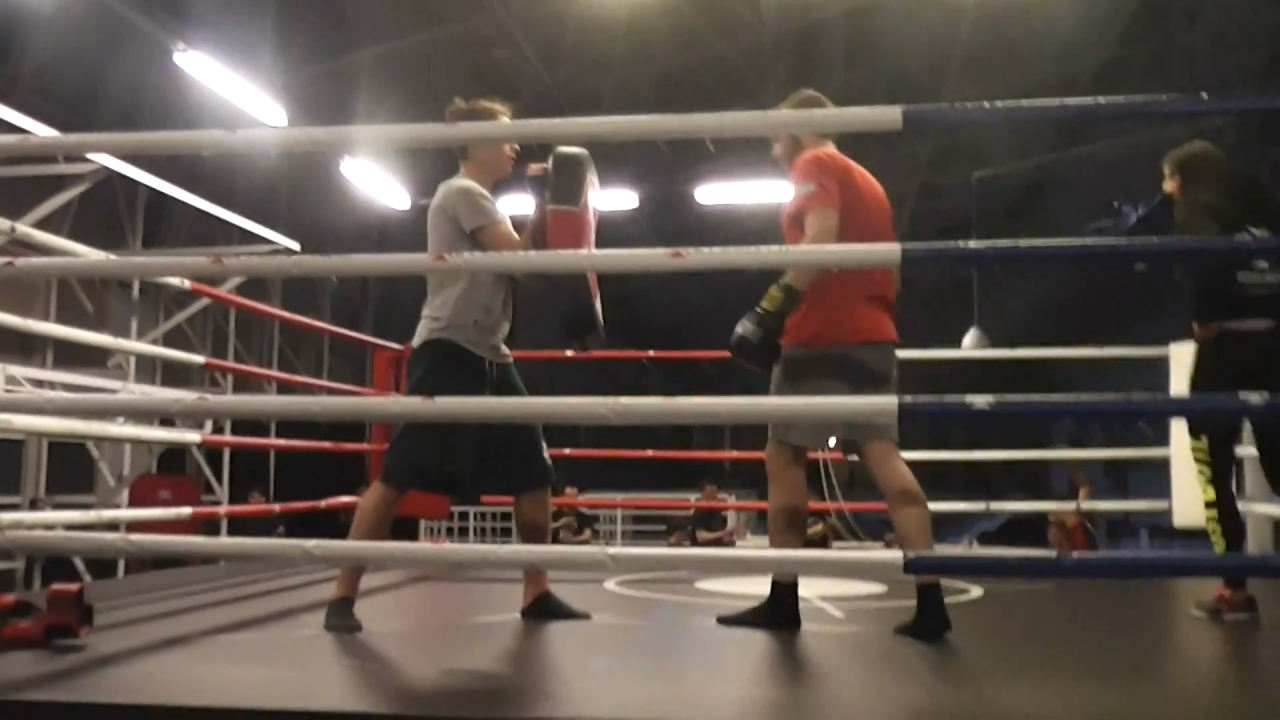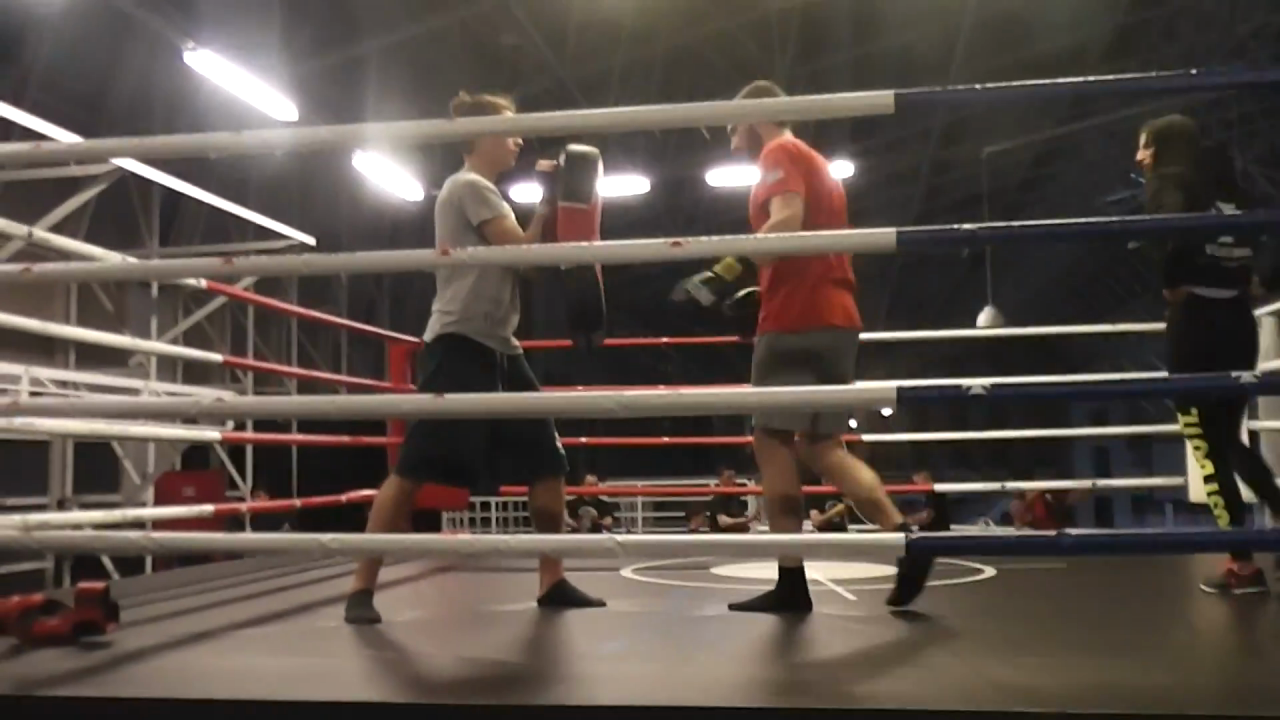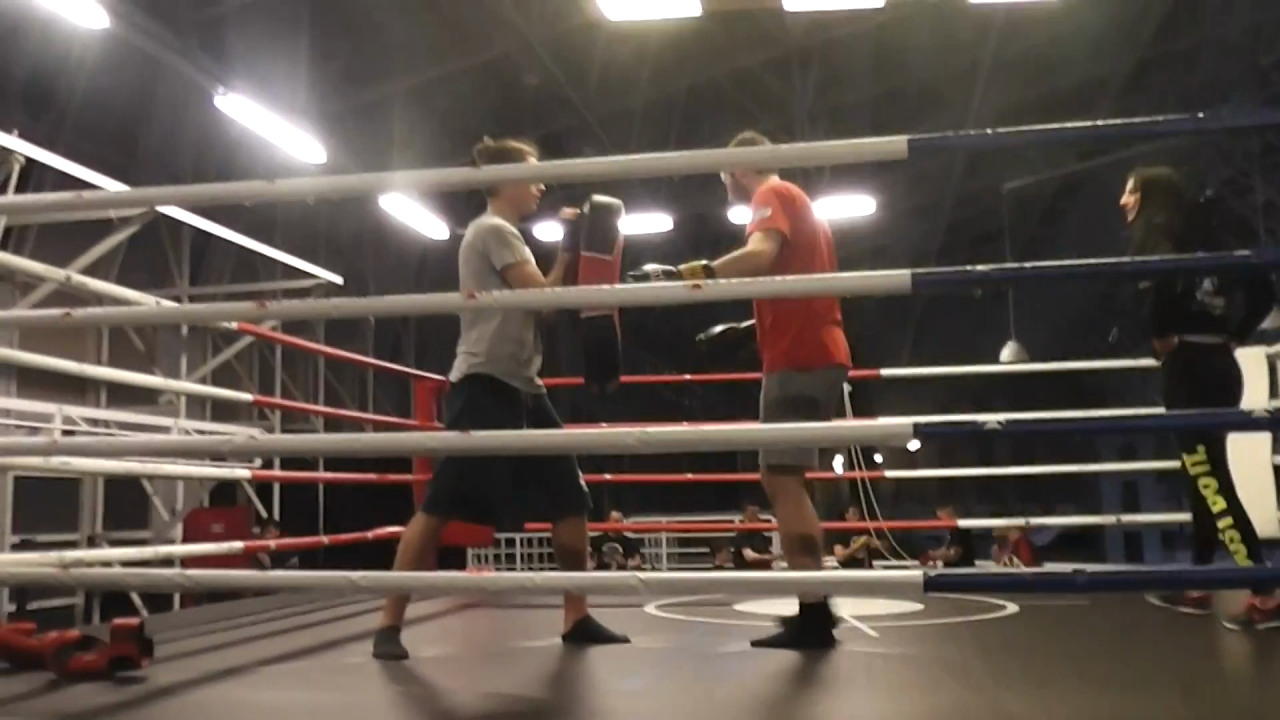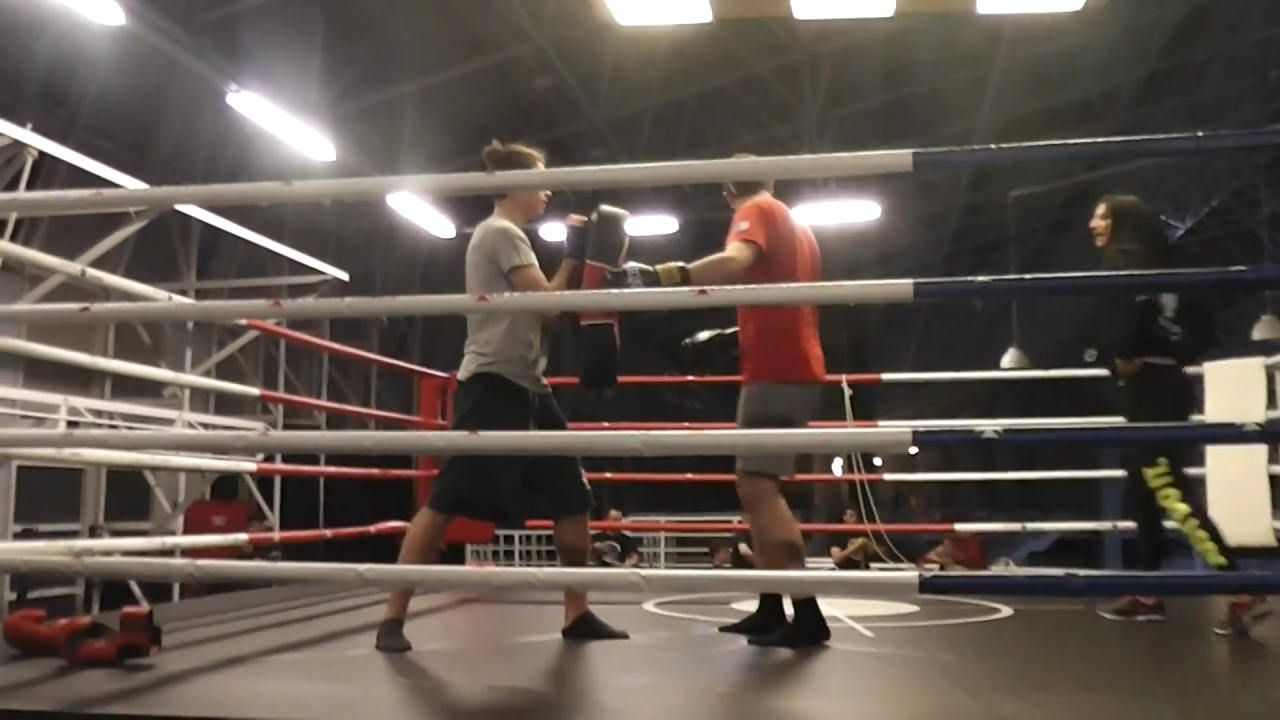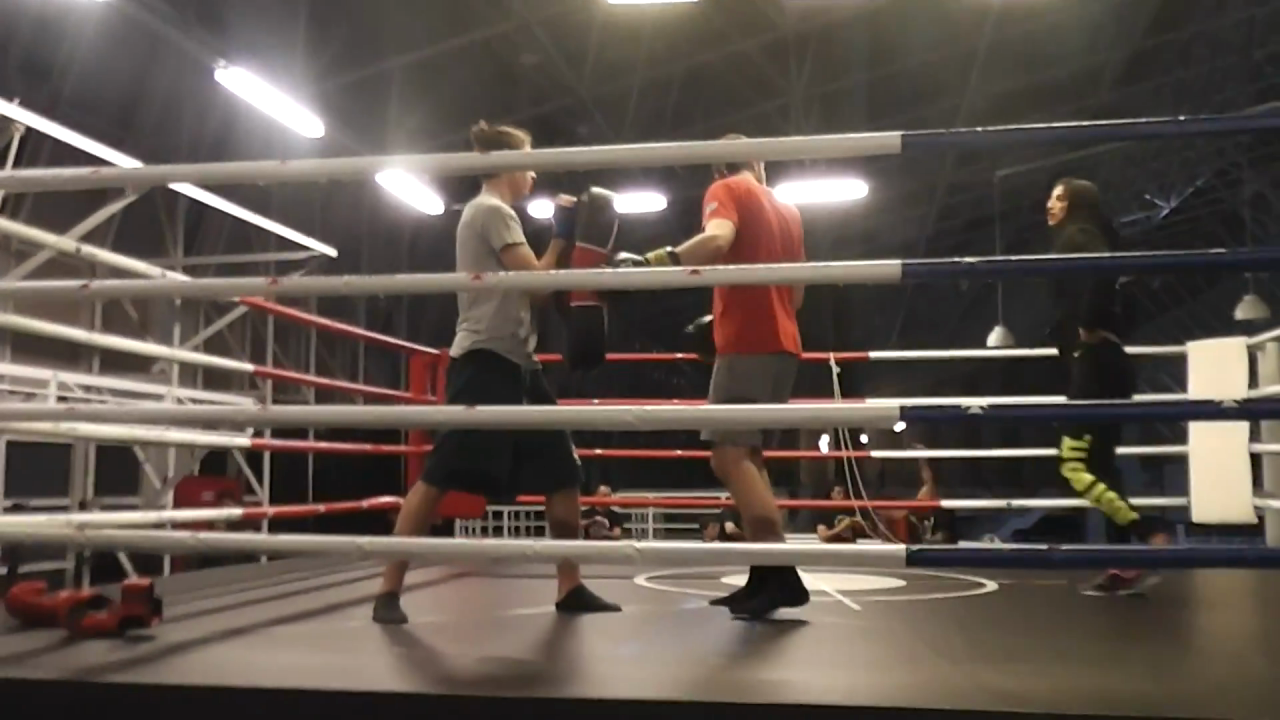
dt=0.2s
person 1, frame 1
left shoulder: (481, 202)
right shoulder: (462, 193)
right elbow: (519, 257)
left hip: (489, 356)
right hip: (448, 351)
left knee: (534, 472)
right knee: (400, 475)
left ankle: (537, 592)
right ankle: (342, 595)
person 1, frame 2
left shoulder: (486, 194)
right shoulder: (469, 187)
left elbow: (519, 261)
right elbow: (523, 251)
left wrist: (550, 203)
right wrist: (549, 204)
left hip: (498, 347)
right hip: (459, 343)
left knee: (547, 461)
right knee: (415, 467)
left ankle: (552, 581)
right ankle: (361, 587)
person 1, frame 3
left shoulder: (507, 237)
right shoulder: (492, 230)
left elbow: (539, 307)
right elbow: (542, 296)
left wrist: (570, 252)
right wrist: (568, 249)
left hip: (521, 386)
right hip: (484, 383)
left knee: (570, 498)
right knee: (441, 504)
left ankle: (576, 617)
right ankle: (389, 624)
person 1, frame 4
left shoulder: (509, 237)
right shoulder: (501, 233)
left elbow: (539, 313)
right elbow: (546, 301)
left wrist: (575, 257)
right wrist: (573, 255)
left hip: (526, 386)
right hip: (492, 384)
left knee: (573, 498)
right knee: (447, 502)
left ankle: (577, 613)
right ankle: (392, 618)
person 1, frame 5
left shoulder: (494, 214)
right shoulder: (491, 211)
left elbow: (529, 291)
right elbow: (535, 281)
left wrist: (561, 238)
right wrist: (561, 235)
left hip: (515, 361)
right hip: (484, 360)
left knee: (563, 472)
right knee: (440, 475)
left ankle: (570, 587)
right ankle: (389, 590)
person 2, frame 1
left shoulder: (814, 165)
right shoulder: (869, 182)
left elbow: (820, 239)
right elbow: (891, 275)
left wrist: (771, 308)
left hip: (821, 335)
right hip: (874, 334)
left knee: (784, 453)
right knee: (884, 458)
left ankle: (783, 599)
right ankle: (930, 597)
person 2, frame 2
left shoulder: (781, 153)
right shoulder: (818, 167)
left elbow: (787, 224)
left wrist: (722, 275)
right wrist: (756, 289)
left hip: (794, 321)
right hip: (834, 319)
left knee: (772, 441)
right knee: (825, 446)
left ankle: (793, 584)
right ankle: (901, 540)
person 2, frame 3
left shoulder: (773, 193)
right shoulder: (800, 205)
left elbow: (761, 254)
left wrist: (682, 276)
left hip: (799, 360)
right hip: (817, 356)
left knee: (782, 477)
right knee: (781, 477)
left ankle: (815, 617)
right ankle: (810, 611)
person 2, frame 4
left shoulder: (756, 214)
right shoulder: (800, 230)
left elbow: (736, 262)
left wrist: (660, 276)
left hip: (777, 370)
right hip: (798, 368)
left knee: (758, 485)
right knee: (757, 484)
left ankle: (806, 613)
right ankle: (770, 608)
person 2, frame 5
left shoulder: (725, 191)
right shoulder: (786, 209)
left elbow: (718, 239)
left wrist: (652, 262)
left hip: (747, 343)
right hip: (782, 345)
left knee: (730, 455)
right knee: (747, 456)
left ankle: (782, 575)
right ankle: (760, 578)
person 3, frame 1
left shoulder: (1195, 213)
left elbow: (1208, 254)
left wrist: (1202, 317)
left hip: (1225, 350)
left knee: (1214, 473)
left ankle: (1235, 590)
person 3, frame 2
left shoulder: (1166, 184)
right shoulder: (1224, 183)
left wrist: (1172, 284)
left hip: (1196, 320)
right hip: (1238, 320)
left knee: (1207, 445)
right knee: (1228, 439)
person 3, frame 3
left shoulder: (1151, 232)
right shoulder: (1203, 235)
left elbow: (1164, 278)
left wrist: (1161, 333)
right wrist: (1235, 333)
left hip: (1188, 365)
right hip: (1220, 365)
left knee: (1211, 482)
right knee: (1206, 478)
right ankle: (1194, 585)
person 3, frame 4
left shoulder: (1120, 258)
right shoulder: (1155, 263)
left elbow: (1141, 303)
right elbow: (1200, 324)
left wrist: (1126, 355)
right wrist: (1173, 359)
left hip: (1146, 387)
right hip: (1170, 383)
left knee: (1170, 493)
right knee: (1143, 491)
left ankle: (1242, 590)
right ankle: (1147, 594)
person 3, frame 5
left shoulder: (1075, 237)
right shoulder: (1093, 240)
left elbow: (1104, 276)
right elbow: (1112, 300)
left wrist: (1088, 328)
left hip: (1094, 363)
right hip: (1107, 363)
left knee: (1074, 464)
right knee: (1099, 464)
left ankle: (1153, 537)
right ankle: (1125, 566)
